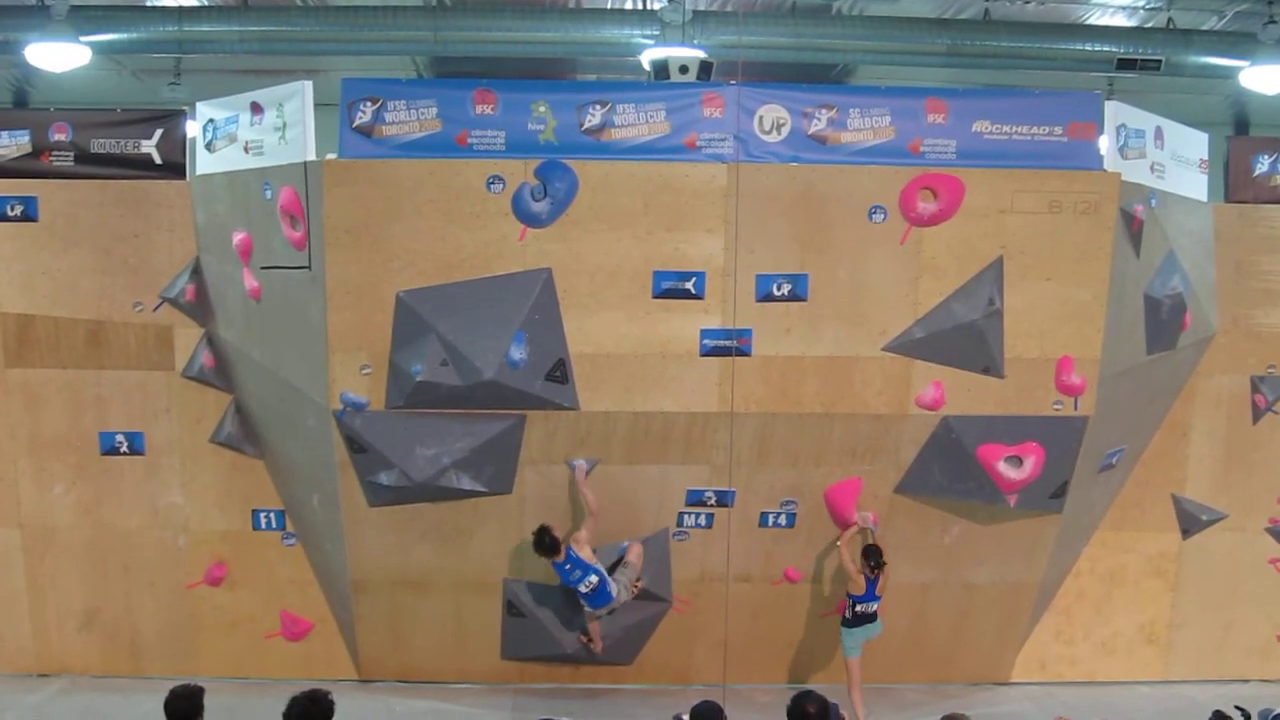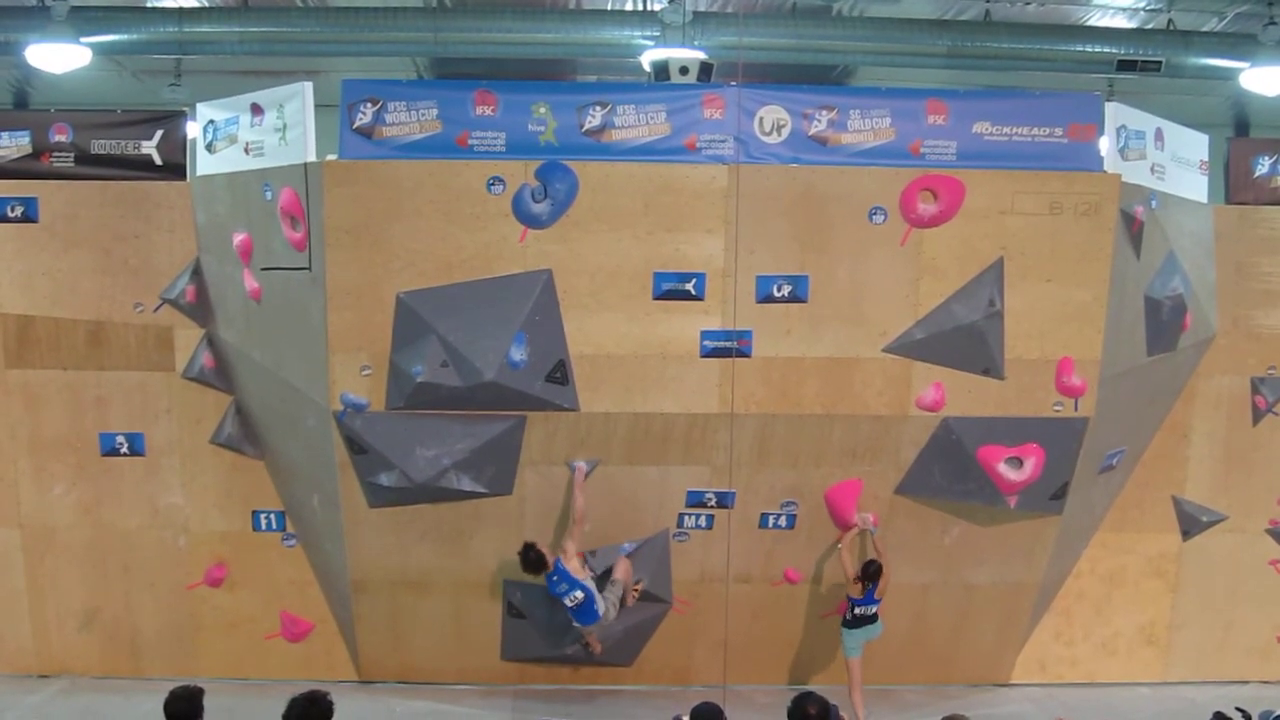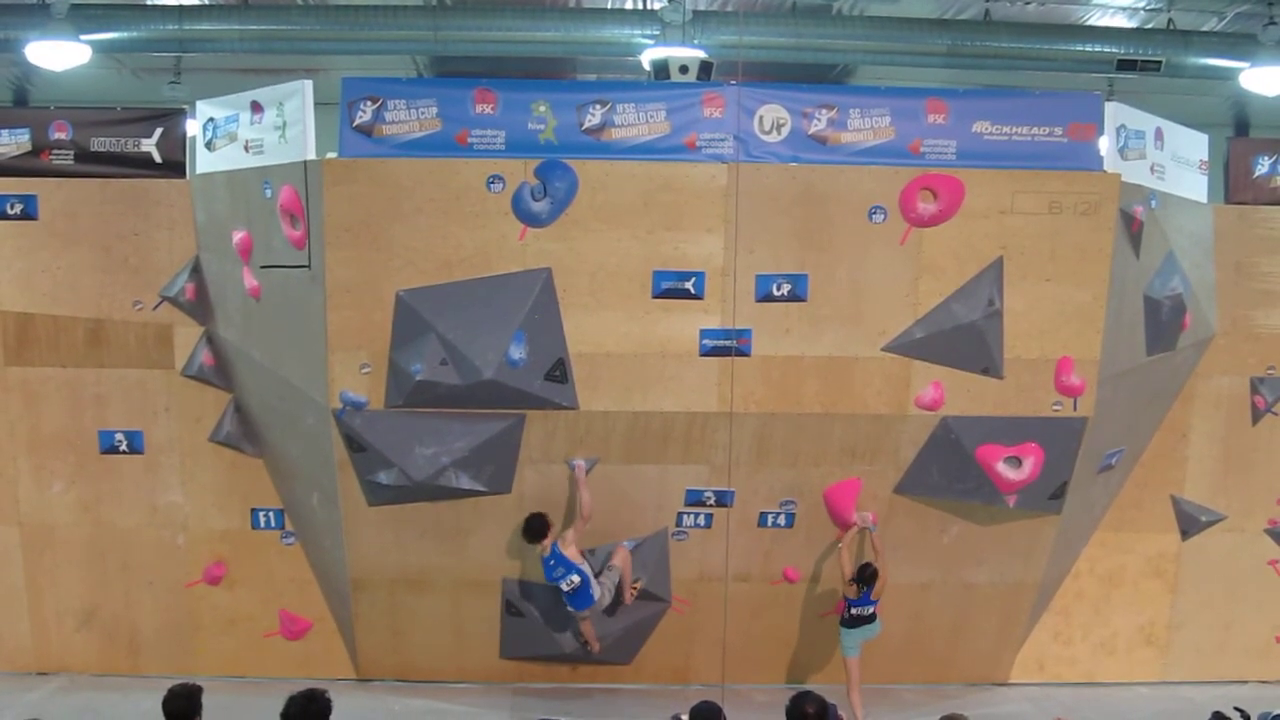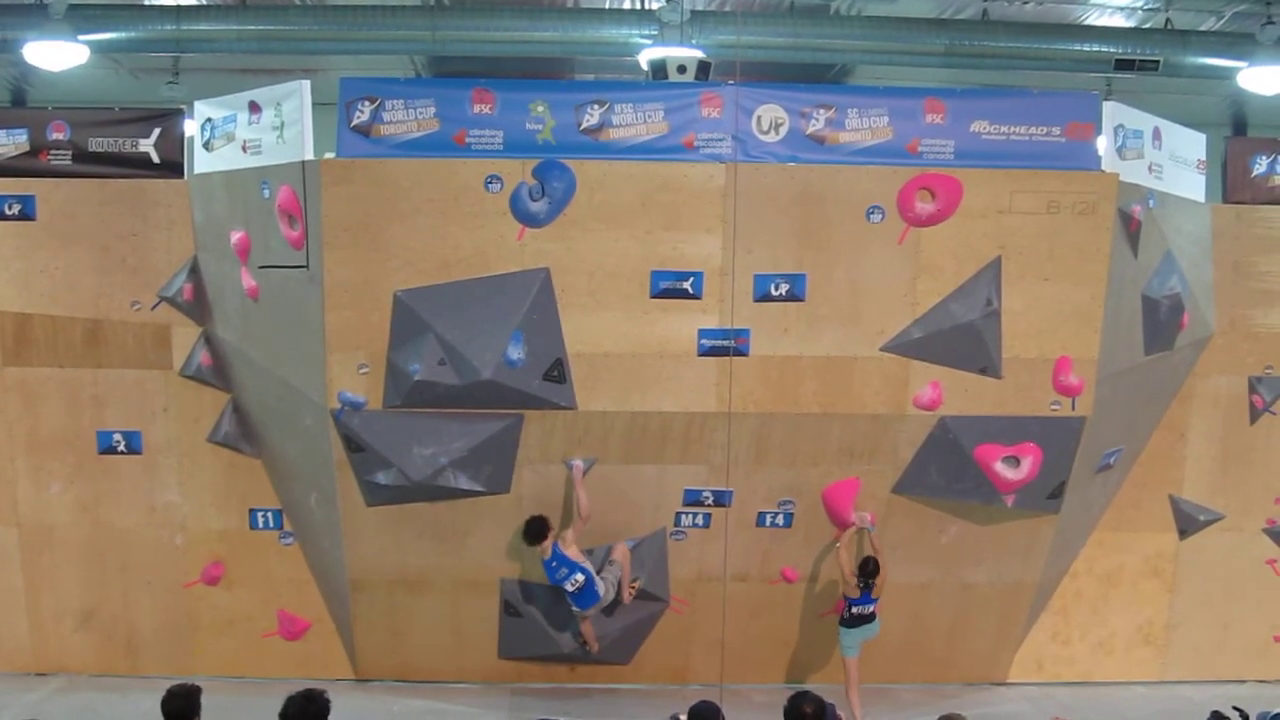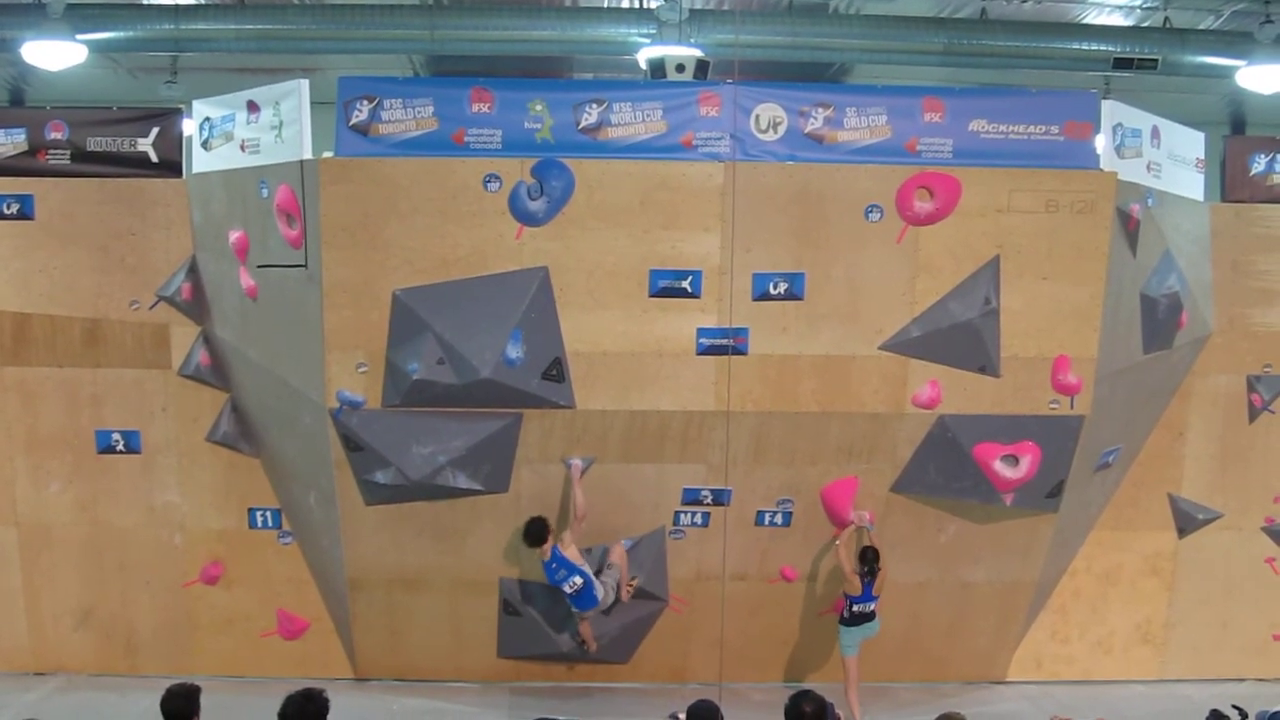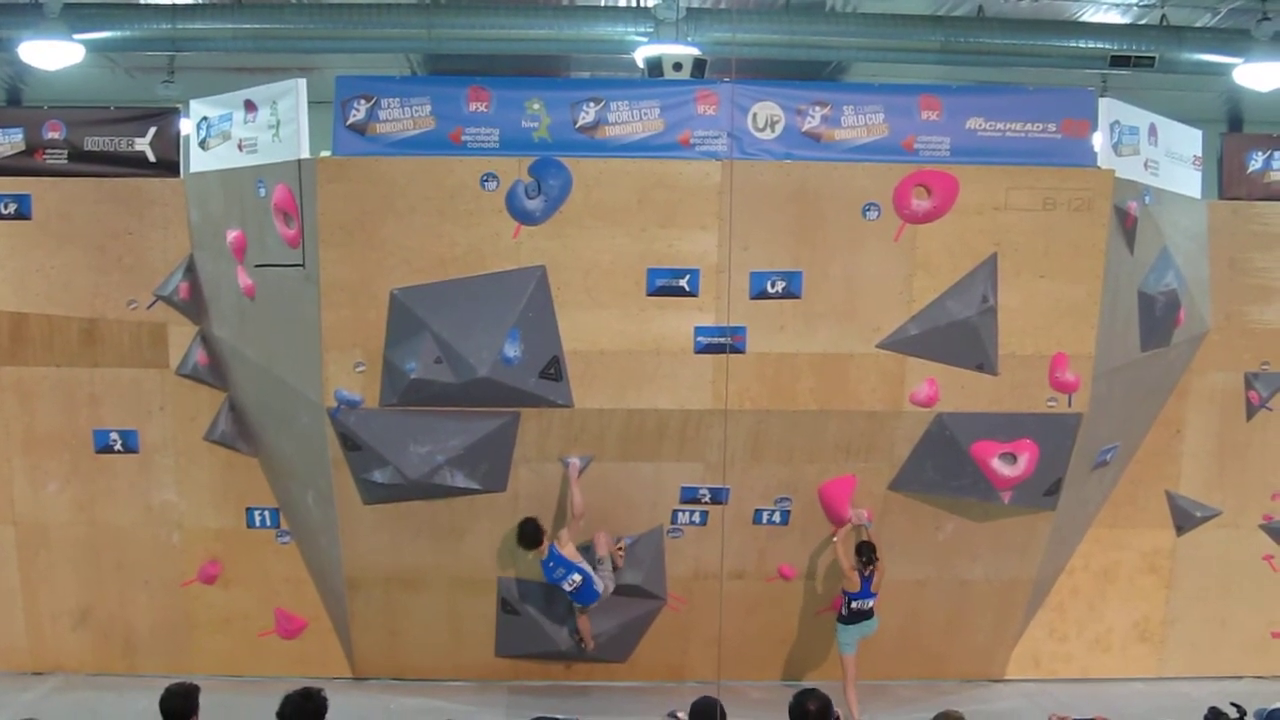
dt=0.4s
person 1, frame 1
left shoulder: (856, 578)
right shoulder: (882, 579)
left elbow: (842, 544)
right elbow: (877, 553)
left wrist: (858, 526)
right wrist: (870, 530)
left hip: (852, 632)
right hip: (874, 628)
left knee: (854, 682)
person 1, frame 2
left shoulder: (854, 582)
right shoulder: (883, 583)
left elbow: (843, 547)
right elbow: (880, 554)
left wrist: (857, 528)
right wrist: (871, 531)
left hip: (853, 633)
right hip: (874, 629)
left knee: (855, 683)
person 1, frame 3
left shoulder: (849, 583)
right shoulder: (879, 584)
left elbow: (843, 547)
right elbow: (879, 553)
left wrist: (857, 526)
right wrist: (870, 529)
left hip: (850, 633)
right hip: (872, 629)
left knee: (853, 683)
person 1, frame 4
left shoulder: (850, 582)
right shoulder: (879, 583)
left elbow: (842, 546)
right elbow: (877, 552)
left wrist: (855, 526)
right wrist: (869, 529)
left hip: (850, 632)
right hip: (872, 628)
left knee: (852, 682)
person 1, frame 5
left shoulder: (852, 580)
right shoulder: (880, 578)
left elbow: (841, 544)
right elbow: (875, 552)
left wrist: (854, 526)
right wrist: (867, 528)
left hip: (850, 631)
right hip: (872, 627)
left knee: (851, 681)
person 1, frame 6
left shoulder: (851, 576)
right shoulder: (878, 575)
left elbow: (838, 541)
right elbow: (871, 548)
left wrist: (851, 524)
right wrist: (864, 526)
left hip: (848, 629)
right hip: (870, 625)
left knee: (849, 678)
person 2, frame 1
left shoulder: (555, 565)
right shoulder: (578, 545)
right elbow: (593, 511)
right wrist: (580, 481)
left hip: (595, 609)
right hip: (616, 594)
left knee: (591, 616)
right knee: (635, 547)
left ankle: (596, 644)
right ankle: (630, 589)
person 2, frame 2
left shoulder: (549, 580)
right shoulder: (566, 559)
right elbow: (578, 519)
right wrist: (578, 481)
left hip: (584, 624)
right hip: (605, 612)
right knee: (623, 562)
left ankle: (595, 647)
right ankle: (629, 596)
person 2, frame 3
left shoulder: (544, 561)
right shoulder: (564, 544)
right elbow: (585, 515)
right wrist: (581, 479)
left hip: (577, 608)
right hip: (599, 597)
left knee: (583, 617)
right knee: (622, 550)
left ankle: (594, 645)
right ankle: (628, 593)
person 2, frame 4
left shoulder: (545, 563)
right shoulder: (564, 544)
right elbow: (584, 515)
right wrist: (577, 479)
left hip: (582, 607)
right hip: (602, 593)
left knee: (583, 618)
right knee: (621, 547)
left ankle: (593, 645)
right ankle: (625, 592)
person 2, frame 5
left shoulder: (545, 565)
right shoulder: (564, 547)
right elbow: (580, 515)
right wrist: (575, 479)
left hip: (581, 607)
right hip: (603, 596)
left knee: (581, 618)
right knee: (617, 547)
left ankle: (591, 645)
right ankle: (623, 591)
person 2, frame 6
left shoulder: (544, 565)
right shoulder: (561, 544)
right elbow: (578, 514)
right wrist: (573, 478)
left hip: (582, 600)
right hip: (602, 586)
left knee: (580, 614)
right knee: (600, 536)
left ankle: (588, 644)
right ankle: (618, 561)
